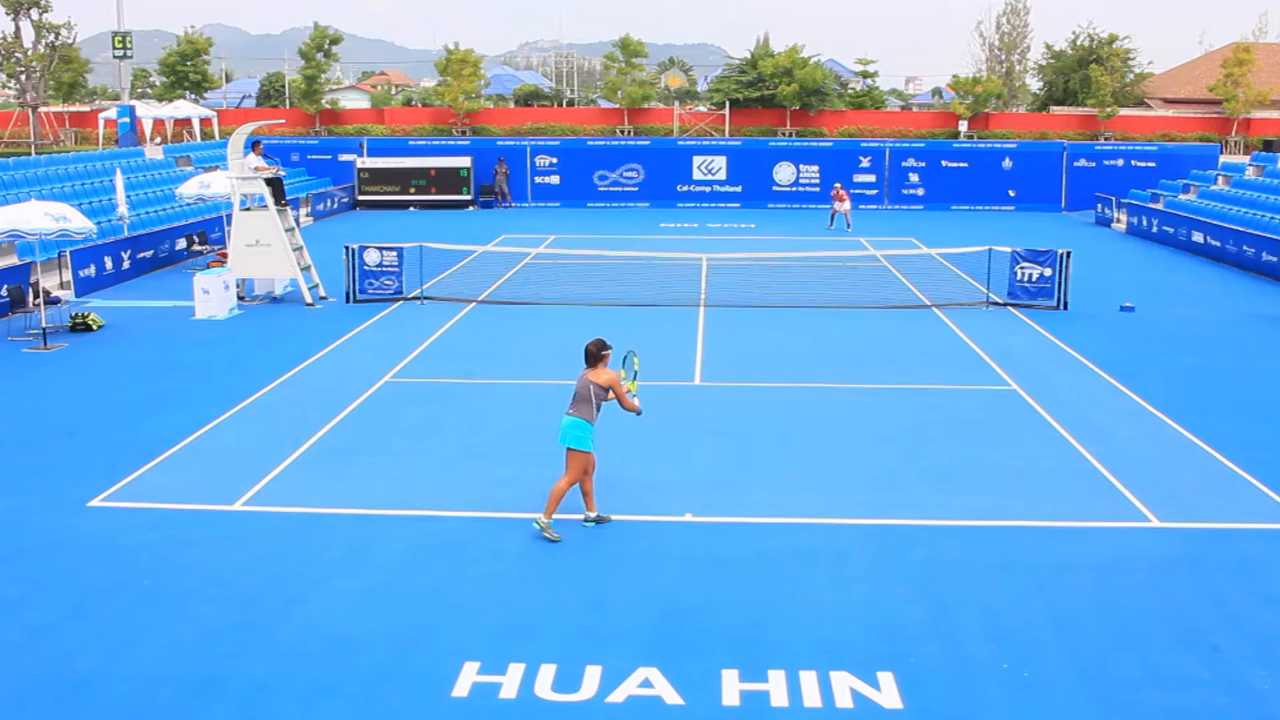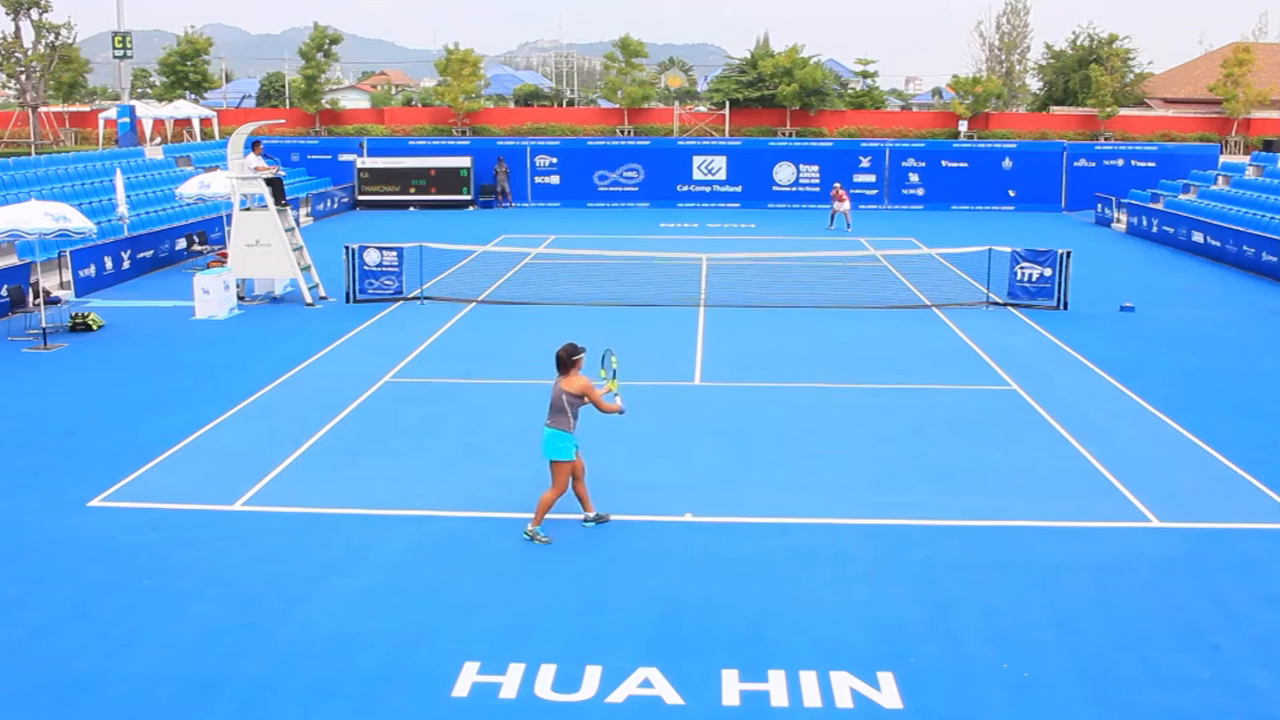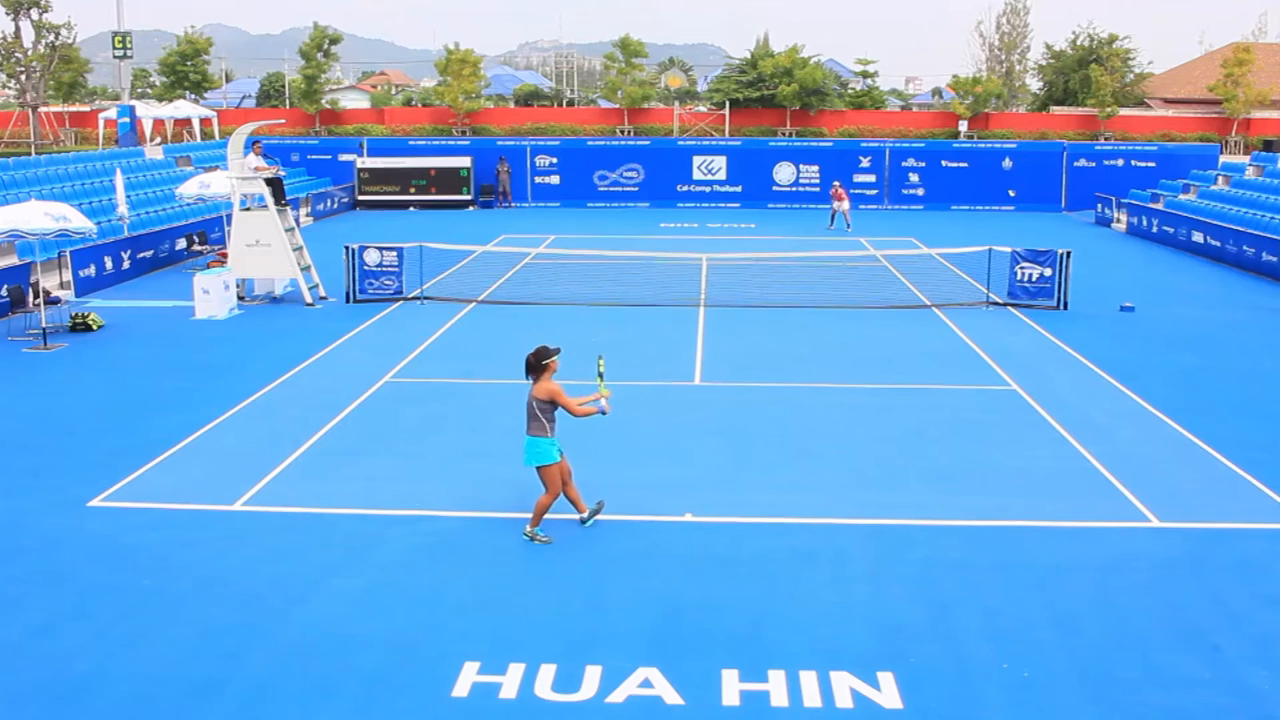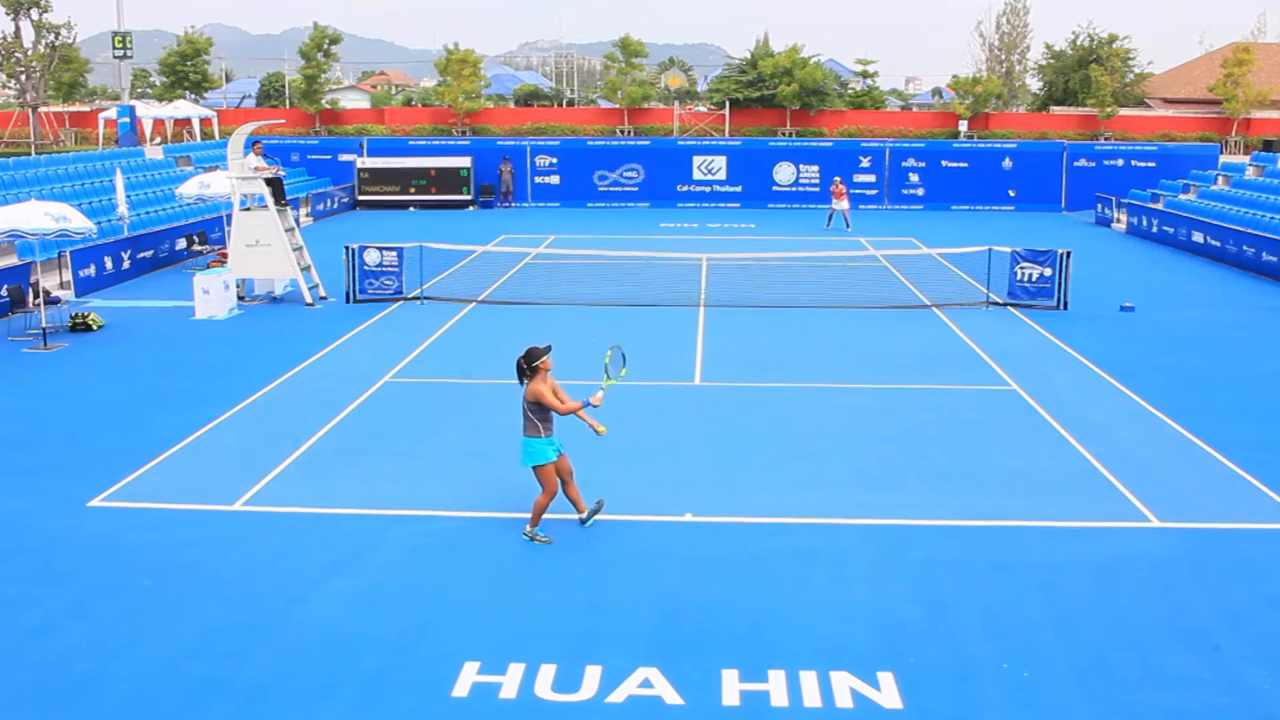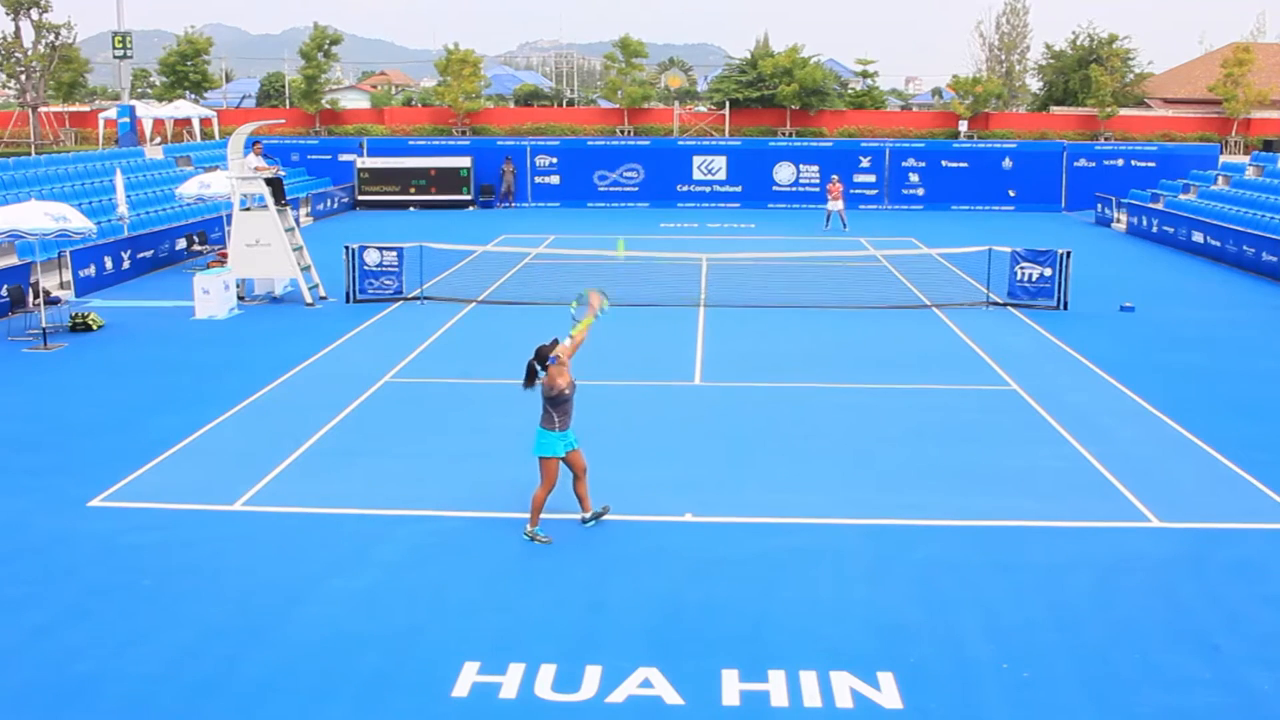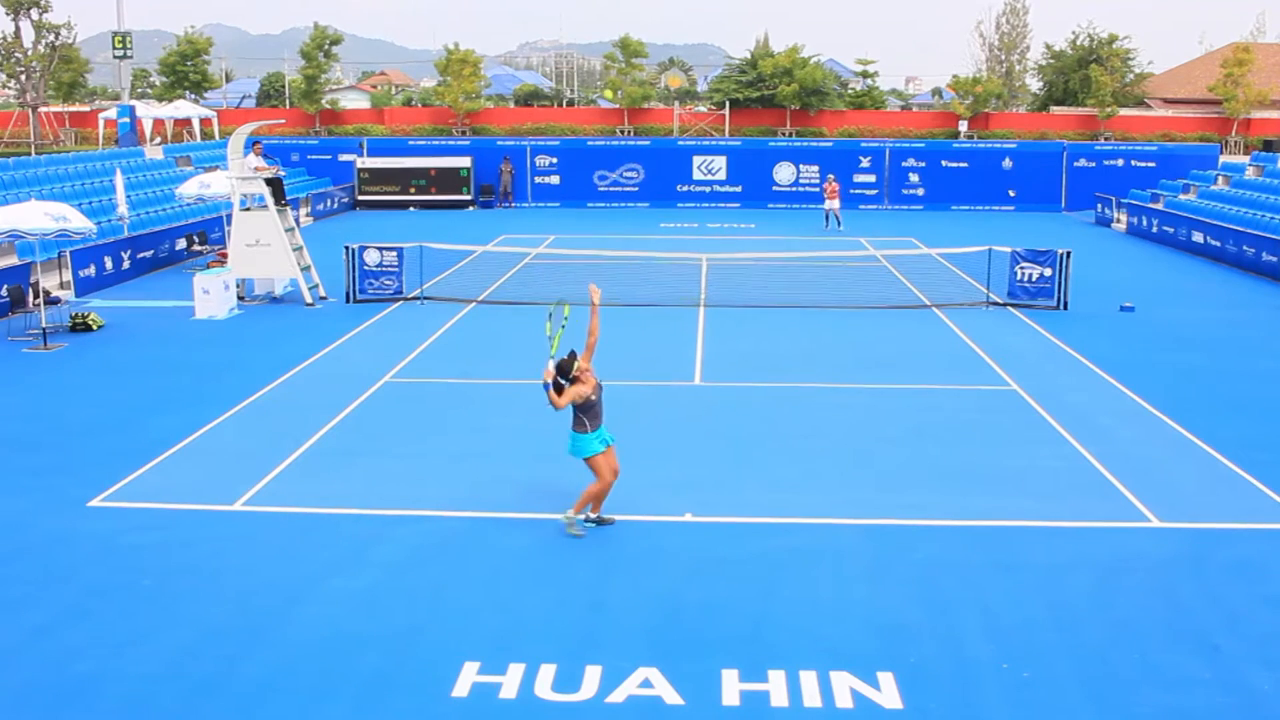
dt=0.4s
person 1, frame 1
left shoulder: (587, 373)
right shoulder: (610, 375)
right elbow: (625, 404)
left wrist: (621, 390)
right wrist: (637, 408)
left hip: (575, 424)
right hip: (580, 427)
left knee: (588, 470)
right knee: (571, 477)
left ankle: (591, 514)
right ankle: (545, 519)
person 1, frame 2
left shoulder: (563, 379)
right shoulder: (581, 381)
right elbow: (603, 407)
left wrist: (603, 391)
right wrist: (619, 408)
left hip: (560, 435)
right hip: (560, 437)
left knee: (579, 474)
right knee: (559, 488)
left ankle: (590, 515)
right ankle: (532, 528)
person 1, frame 3
left shoulder: (542, 383)
right shoulder: (550, 387)
left elbow: (568, 402)
right elbow: (575, 411)
left wrist: (595, 397)
right wrist: (600, 409)
left hip: (547, 441)
right hip: (541, 444)
left knee: (566, 478)
right knee: (553, 491)
left ankle: (584, 514)
right ankle: (531, 529)
person 1, frame 4
left shoulder: (548, 381)
right shoulder: (537, 388)
left elbow: (568, 403)
right elbow: (562, 410)
left wrist: (592, 423)
right wrist: (589, 402)
left hip: (548, 440)
right hip: (537, 444)
left knee: (567, 476)
right knee: (550, 490)
left ankle: (584, 514)
right ankle: (531, 529)
person 1, frame 5
left shoulder: (563, 368)
right shoulder: (551, 383)
left elbow: (578, 340)
right elbow: (554, 383)
right wrist: (554, 360)
left hip: (564, 434)
right hip: (551, 437)
left knee: (580, 471)
right knee: (548, 485)
left ankle: (587, 514)
right ankle: (531, 529)
person 1, frame 6
left shoulder: (588, 371)
right shoulder: (575, 391)
left elbow: (592, 337)
right elbow: (558, 404)
left wrist: (595, 306)
right wrist: (548, 385)
left hip: (598, 432)
right hip: (585, 438)
left knee: (612, 471)
right knee: (605, 480)
left ankle: (592, 515)
right ankle: (572, 516)
